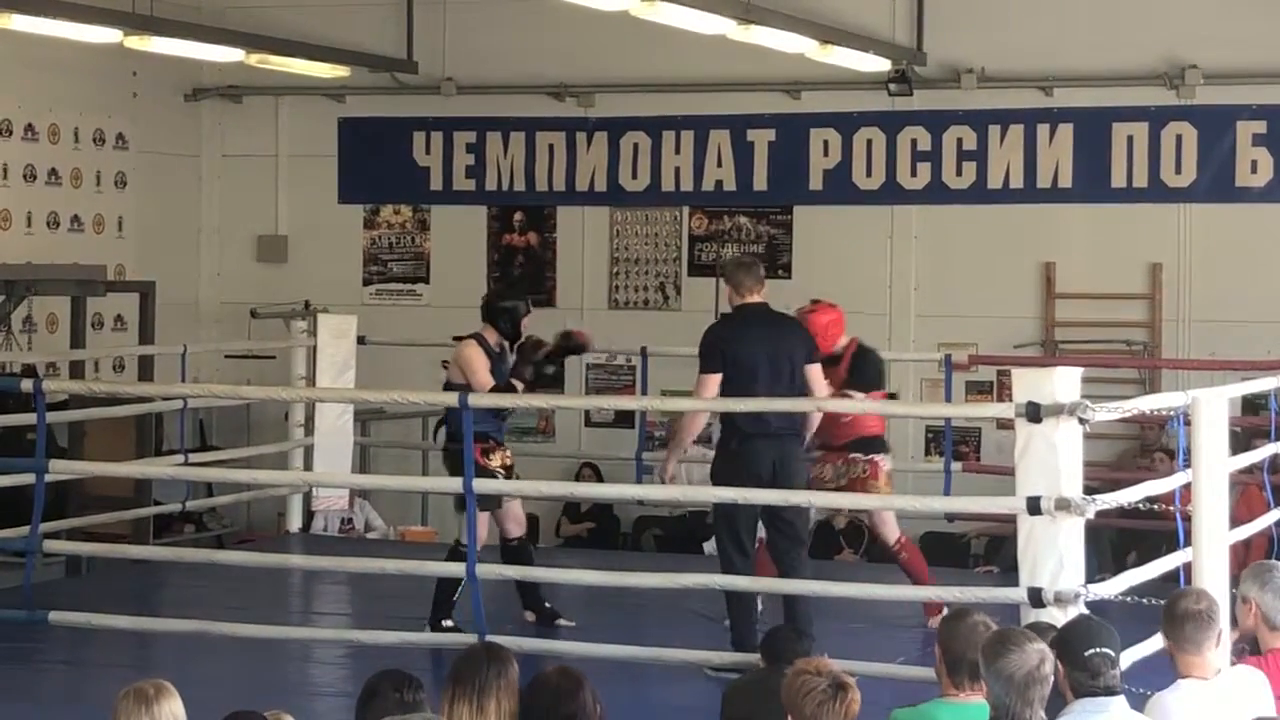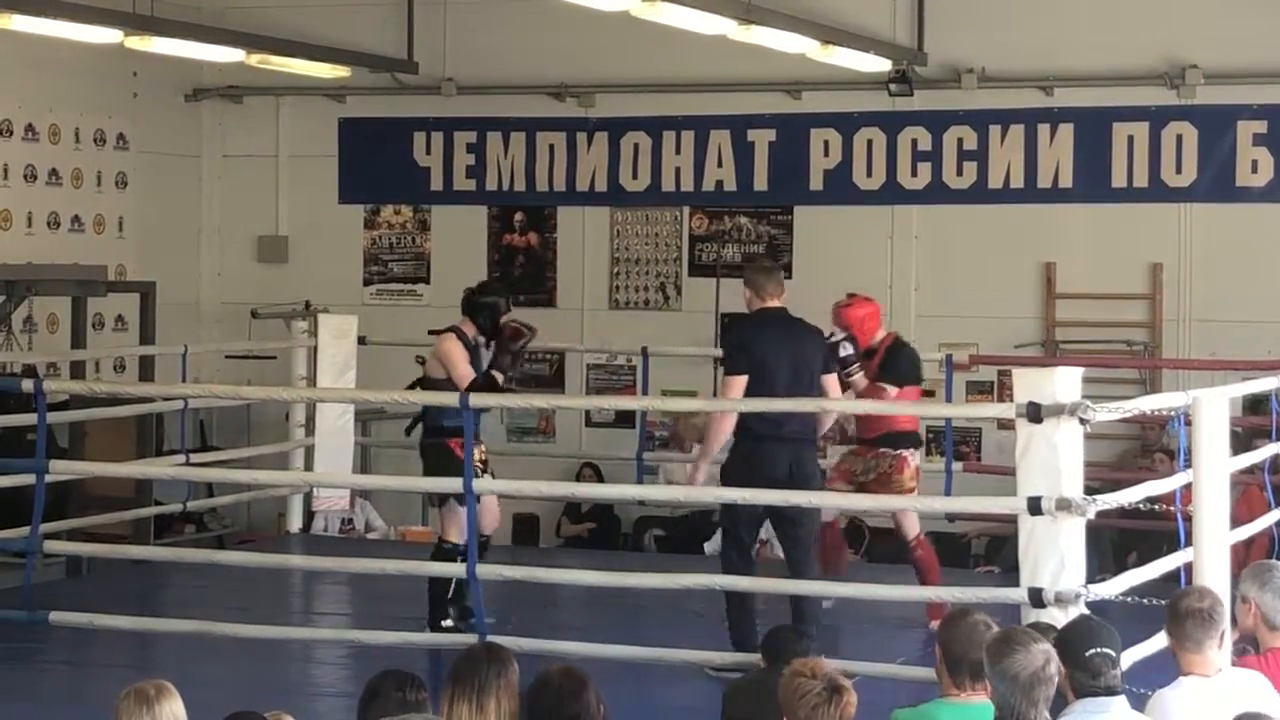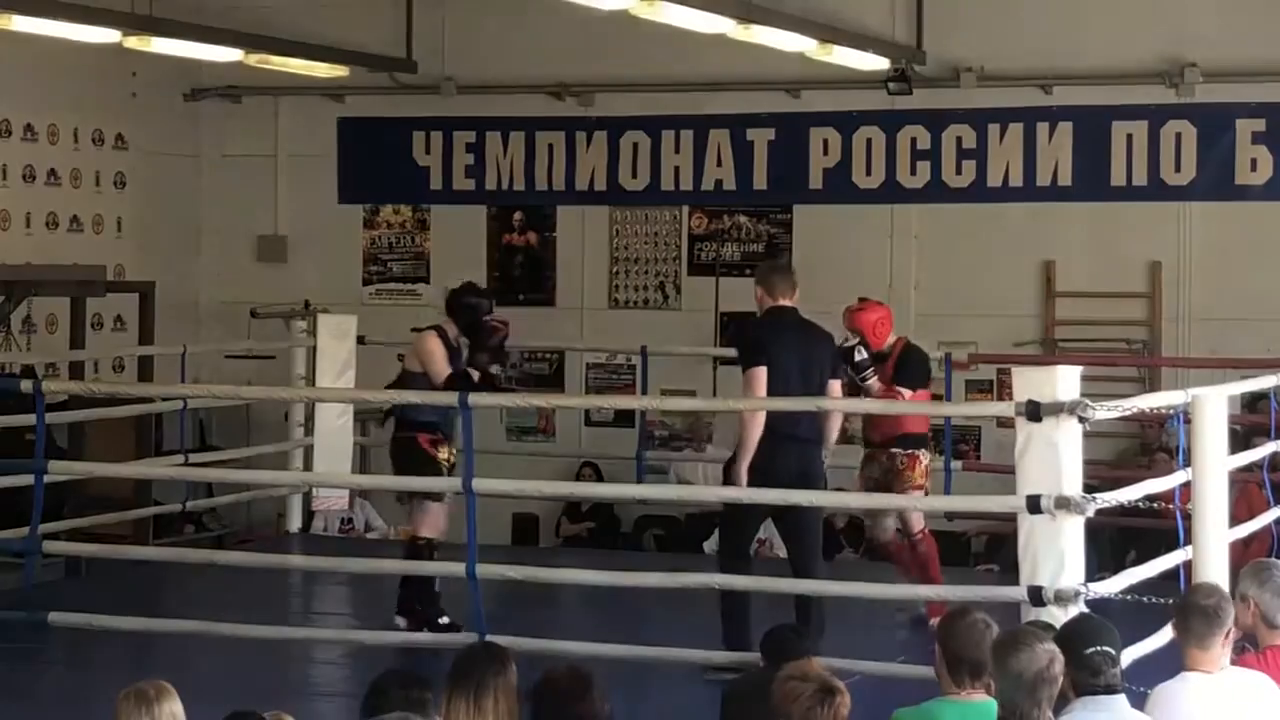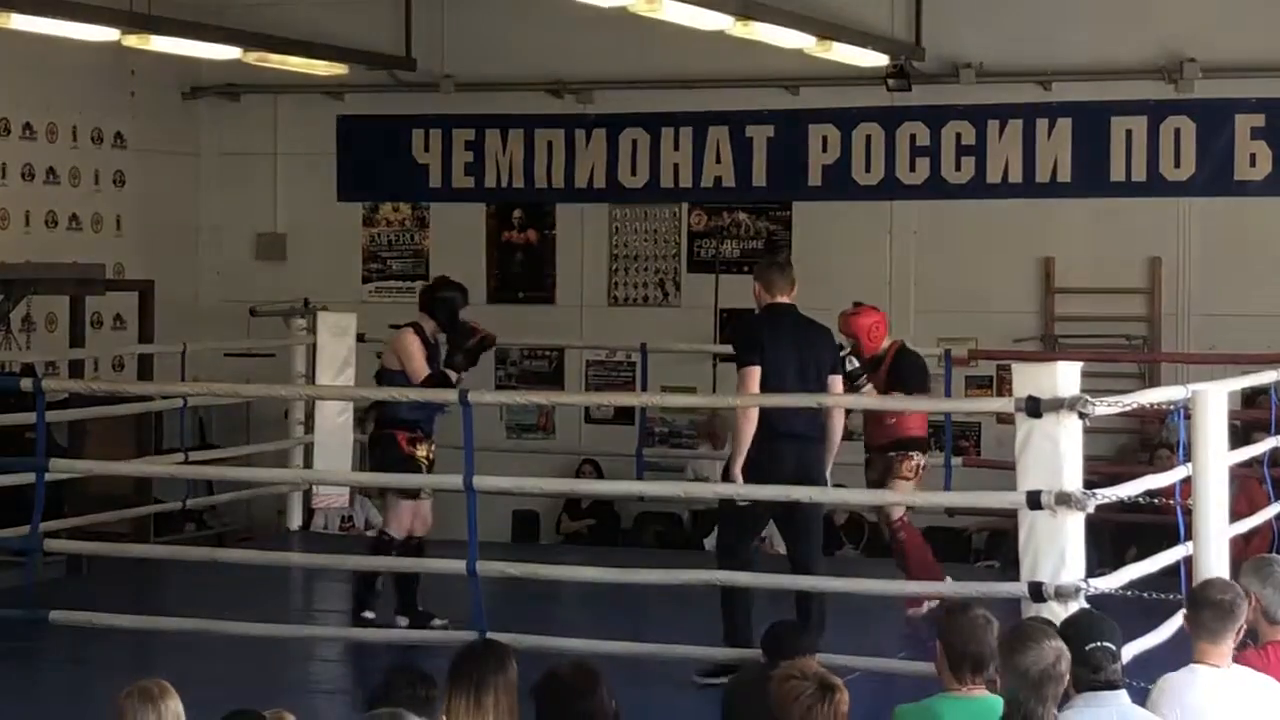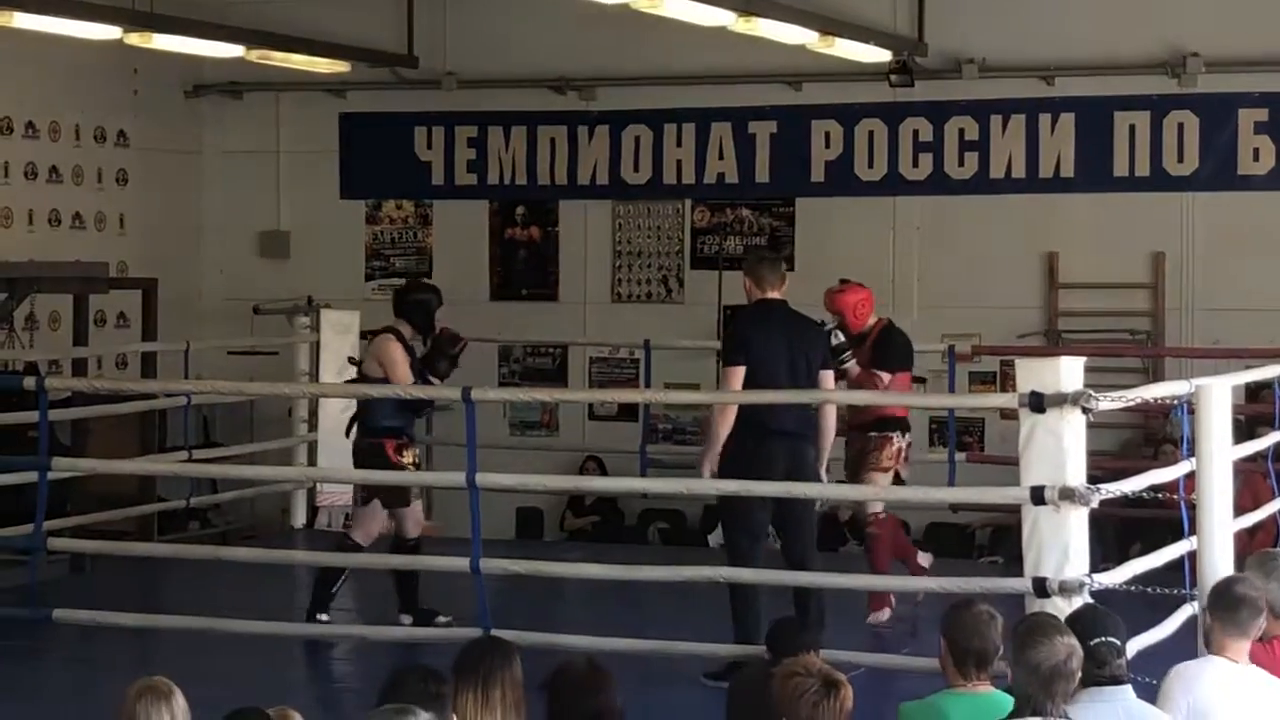
dt=0.2s
person 1, frame 1
left shoulder: (720, 333)
right shoulder: (795, 329)
left elbow: (702, 405)
right elbow: (820, 394)
left wrist: (672, 457)
left hip: (741, 451)
right hip: (789, 452)
left knee: (737, 555)
right knee: (792, 552)
left ankle: (746, 652)
person 1, frame 2
left shoulder: (743, 335)
right shoulder: (812, 335)
left elbow: (728, 409)
right elbow: (833, 403)
left wrist: (701, 464)
left hip: (755, 455)
right hip: (801, 459)
left knee: (738, 556)
right knee: (803, 558)
left ankle: (746, 654)
person 1, frame 3
left shoulder: (756, 332)
right shoulder: (821, 338)
left elbow: (757, 401)
right elbow: (834, 411)
left wrist: (741, 463)
left hip: (766, 454)
right hip: (807, 459)
left knee: (733, 552)
right knee: (807, 560)
left ankle: (738, 650)
person 1, frame 4
left shoulder: (753, 330)
right shoulder: (822, 336)
left elbow: (750, 401)
right elbow: (836, 408)
left wrist: (736, 464)
right wrist: (825, 464)
left hip: (765, 453)
right hip: (808, 456)
left knee: (735, 554)
right knee: (807, 560)
person 1, frame 5
left shoulder: (742, 326)
right shoulder: (812, 330)
left elbow: (730, 399)
right elbow: (828, 402)
left wrist: (709, 457)
right wrist: (819, 461)
left hip: (752, 453)
right hip: (799, 453)
left knee: (746, 557)
right knee: (803, 556)
person 2, frame 1
left shoulder: (500, 349)
right shoulder: (470, 351)
left elbow: (532, 385)
right elbow: (494, 399)
left wrist: (558, 356)
right wrist: (527, 365)
left hip: (494, 449)
right hip: (471, 451)
left knee: (515, 527)
right knee: (474, 538)
left ankle: (536, 606)
right ankle: (440, 618)
person 2, frame 2
left shoulder: (471, 345)
right shoulder: (450, 344)
left elbow: (487, 391)
right elbow: (476, 393)
left wrist: (509, 354)
right wrist: (504, 356)
left hip: (464, 445)
right hip: (446, 446)
left knee: (488, 521)
right knee: (456, 533)
left ankle: (459, 602)
right ankle: (440, 619)
person 2, frame 3
left shoulder: (455, 345)
right shoulder: (430, 341)
left elbow: (475, 387)
right elbow: (452, 389)
left wrist: (488, 351)
right wrist: (481, 353)
left hip: (436, 444)
right hip: (417, 443)
left knee: (431, 529)
right knee: (427, 530)
left ankle: (409, 610)
right ankle: (431, 614)
person 2, frame 4
left shoulder: (431, 340)
right shoulder: (406, 339)
left elbow: (441, 385)
right elbow: (427, 389)
left wrist: (470, 353)
right wrist: (461, 354)
left hip: (414, 442)
right hip: (397, 441)
left knee: (418, 528)
right knee: (397, 528)
left ankle: (408, 610)
right ankle: (363, 608)
person 2, frame 5
left shoulder: (397, 344)
right shoulder: (389, 345)
right elbow: (416, 400)
left wrist: (433, 359)
right wrist: (441, 364)
left hip: (396, 449)
right hip: (382, 449)
left knee: (412, 527)
right knee: (363, 534)
left ankle: (411, 609)
right ankle: (317, 612)
person 3, frame 1
left shoulder: (865, 360)
right shoulder: (827, 359)
left elbow: (845, 410)
left hip: (867, 455)
right hip: (831, 455)
left knee: (888, 535)
left ankle: (935, 603)
person 3, frame 2
left shoulder: (900, 354)
right shoulder: (860, 352)
left elbow: (878, 401)
left wrist: (850, 366)
right wrist: (829, 362)
left hip: (898, 450)
right hip: (864, 447)
left knee: (908, 529)
left ankle: (938, 607)
right ankle: (832, 577)
person 3, frame 3
left shoulder: (911, 357)
right shoulder: (871, 358)
left elbow: (894, 405)
left wrist: (864, 371)
left hip: (909, 450)
right hip: (876, 451)
left knee: (911, 524)
right knee: (880, 531)
left ankle: (940, 604)
right ankle: (928, 587)
person 3, frame 4
left shoulder: (907, 361)
right shoulder: (866, 362)
left elbow: (892, 411)
left wrist: (859, 381)
left hip: (907, 451)
right hip: (877, 452)
left knee: (893, 510)
right knee: (894, 523)
right ankle: (933, 583)
person 3, frame 5
left shoulder: (891, 339)
right shoulder: (855, 339)
left elbow: (874, 387)
left wrist: (842, 355)
right wrist: (826, 355)
left hip: (888, 433)
right hip: (859, 433)
left knee: (871, 507)
right knee: (870, 511)
left ankle: (882, 597)
right ankle: (916, 560)
